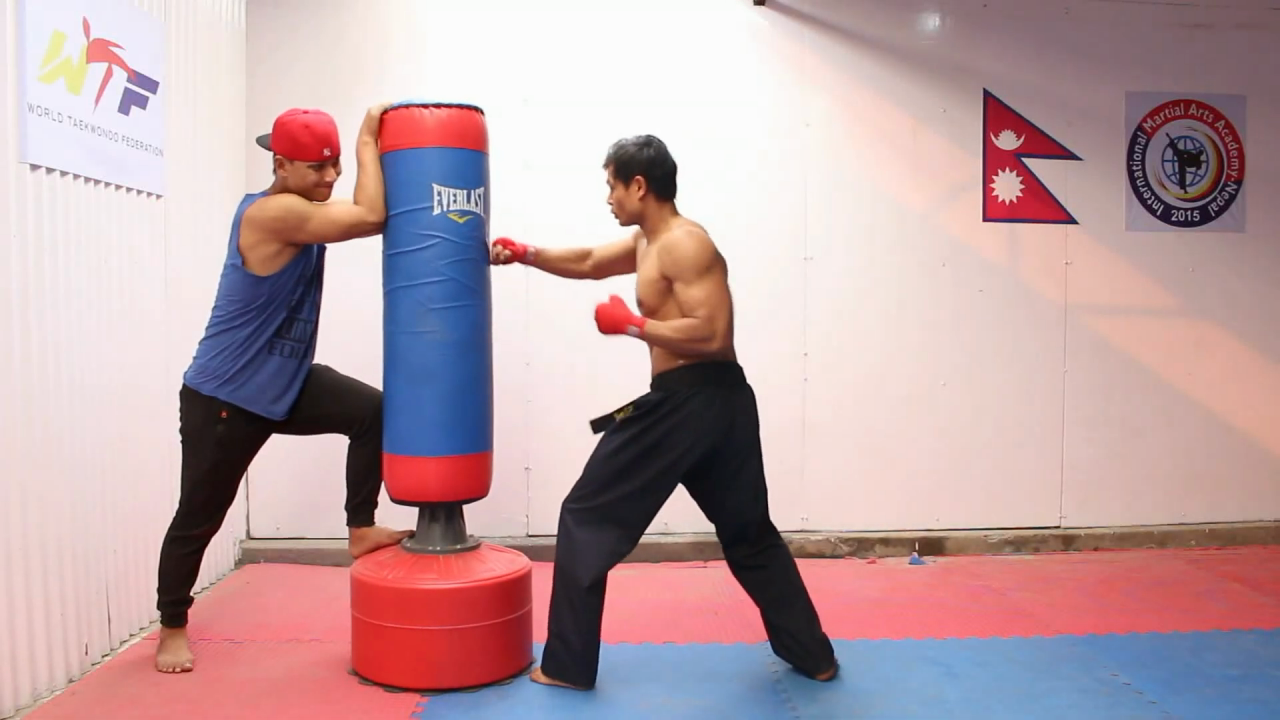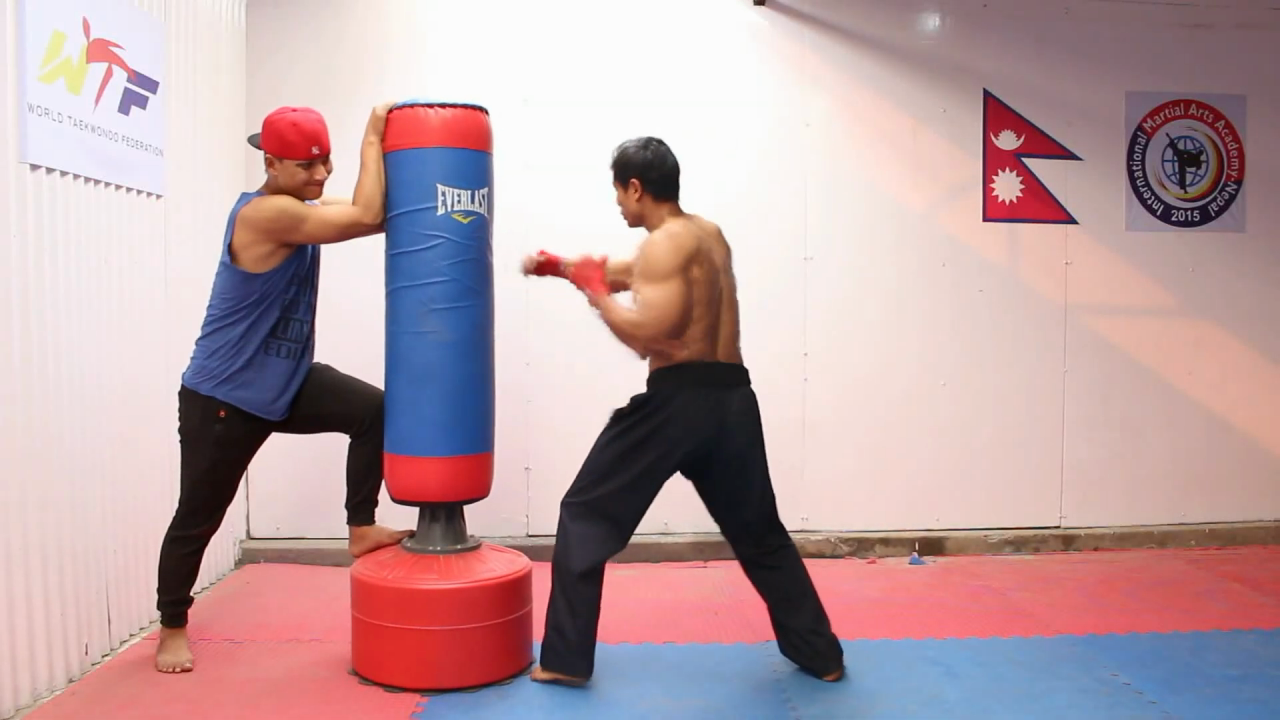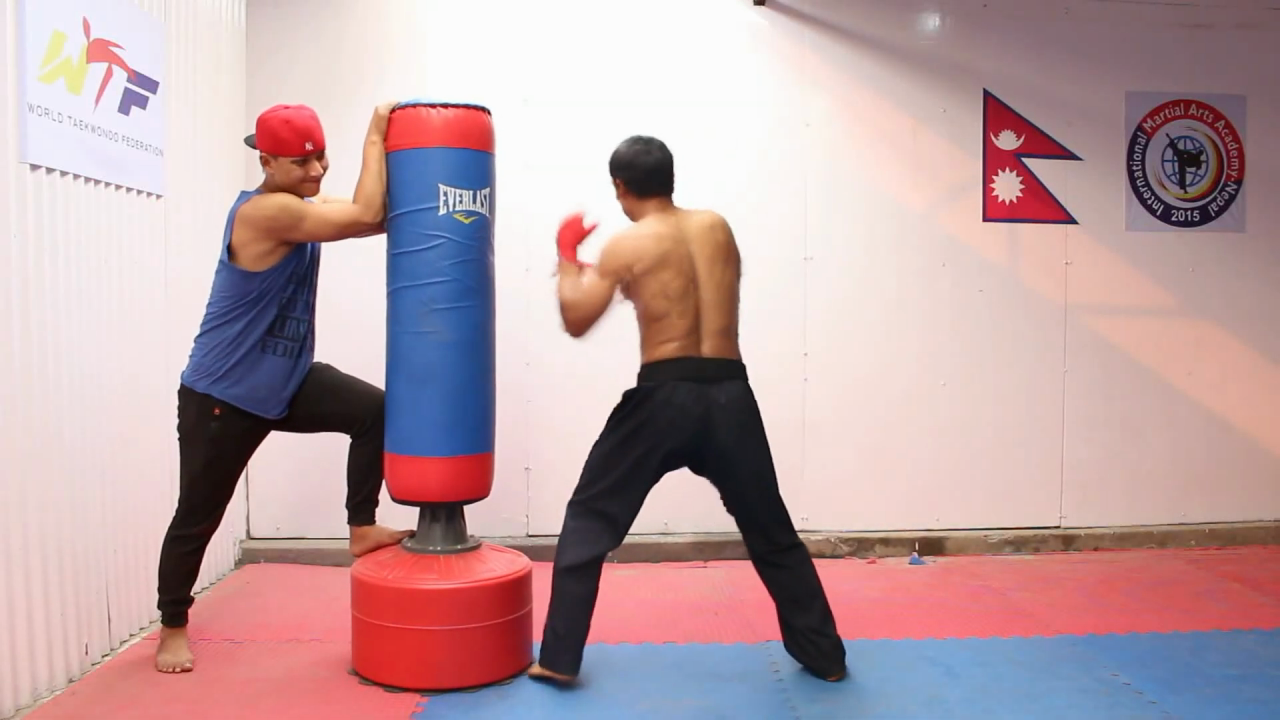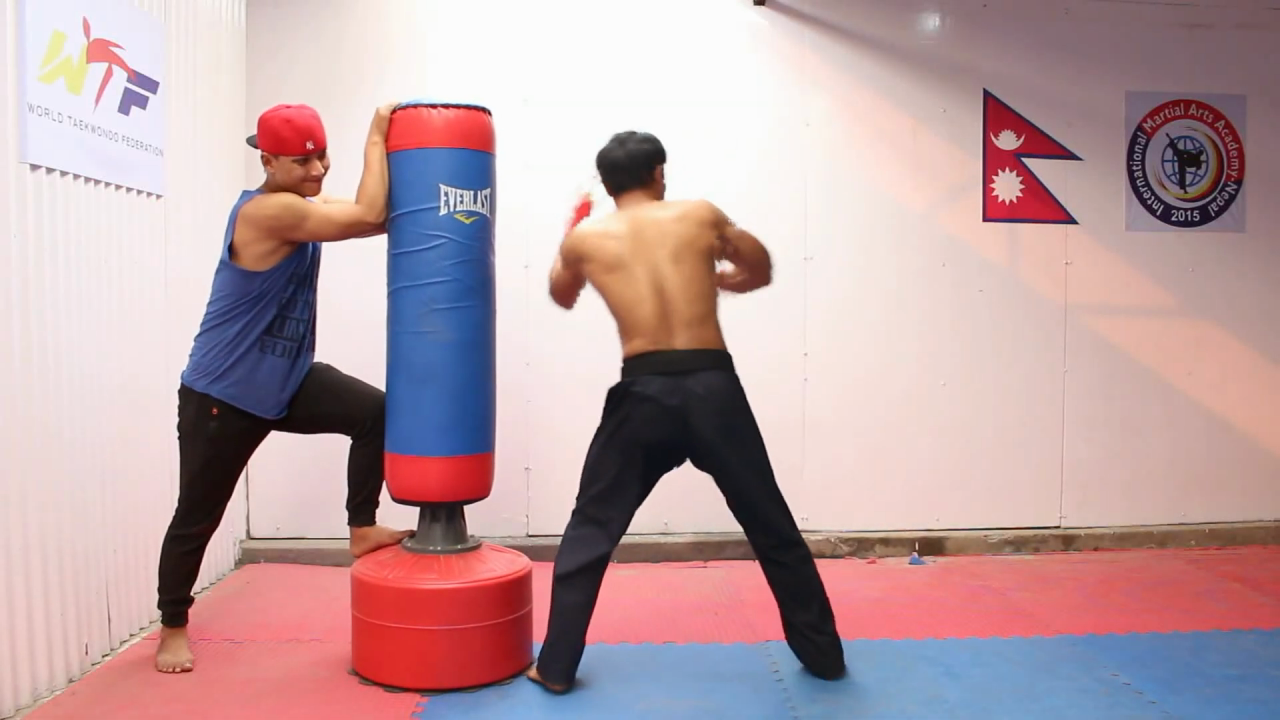
dt=0.3s
person 1, frame 1
left shoulder: (306, 210)
right shoulder: (271, 214)
left elbow: (373, 217)
right elbow: (369, 218)
right wrist: (369, 140)
left hip: (288, 384)
right hip: (224, 396)
left knee: (373, 412)
right knee: (199, 518)
left ankle: (360, 530)
right ankle: (172, 628)
person 1, frame 2
left shoulder: (303, 208)
right shoulder: (264, 214)
left elbow: (374, 217)
right elbow: (364, 217)
right wrist: (372, 140)
left hip: (286, 382)
right hip: (222, 396)
left knee: (373, 410)
right knee: (198, 517)
left ankle: (360, 529)
right ankle: (173, 629)
person 1, frame 3
left shoulder: (304, 205)
right shoulder: (264, 212)
left elbow: (375, 216)
right elbow: (364, 217)
right wrist: (375, 138)
left hip: (288, 381)
right hip: (221, 394)
left knee: (374, 410)
right knee: (197, 517)
left ankle: (361, 529)
right ankle: (173, 629)
person 1, frame 4
left shoulder: (305, 204)
right shoulder: (267, 211)
left elbow: (376, 218)
right elbow: (367, 216)
right wrist: (376, 139)
left hip: (288, 381)
right hip: (221, 394)
left knee: (374, 412)
right knee: (197, 517)
left ankle: (362, 530)
right ankle: (173, 629)
person 2, frame 1
left shoulder: (684, 244)
right shoulder: (650, 240)
left elbow: (711, 334)
right elbow: (590, 261)
left wrist: (629, 323)
right wrist: (526, 254)
left hip: (686, 402)
right hip: (725, 401)
left knee: (587, 520)
right knee: (751, 535)
left ankle: (567, 665)
right ankle: (813, 655)
person 2, frame 2
left shoulder: (665, 244)
right shoulder: (706, 233)
left elbow: (647, 335)
right elbow: (629, 272)
left wrist: (594, 290)
right wrist: (562, 265)
left hip: (677, 400)
right hip: (732, 399)
left knee: (585, 516)
right knee: (760, 534)
left ankle: (565, 659)
right ankle: (820, 655)
person 2, frame 3
left shoulder: (627, 244)
right shoulder: (715, 226)
left elbow: (575, 322)
left wrist: (567, 252)
left hip: (663, 397)
right hip: (729, 394)
left knee: (590, 521)
right knee: (771, 531)
left ankle: (559, 657)
right ankle: (824, 655)
person 2, frame 4
left shoulder: (587, 238)
right shoulder: (700, 215)
left elbow: (562, 296)
right elbow: (761, 272)
left hip: (643, 393)
right hip: (712, 385)
left knee: (592, 528)
right knee: (770, 524)
left ankle: (556, 665)
right ankle: (824, 653)
